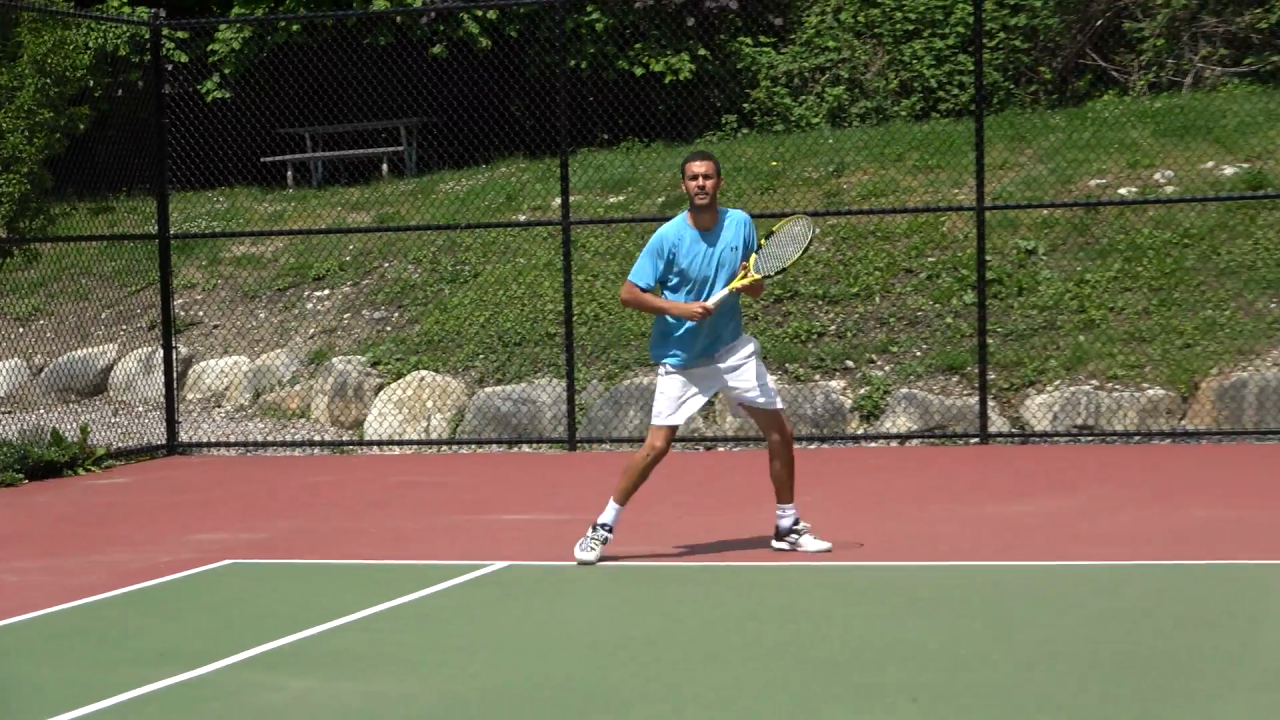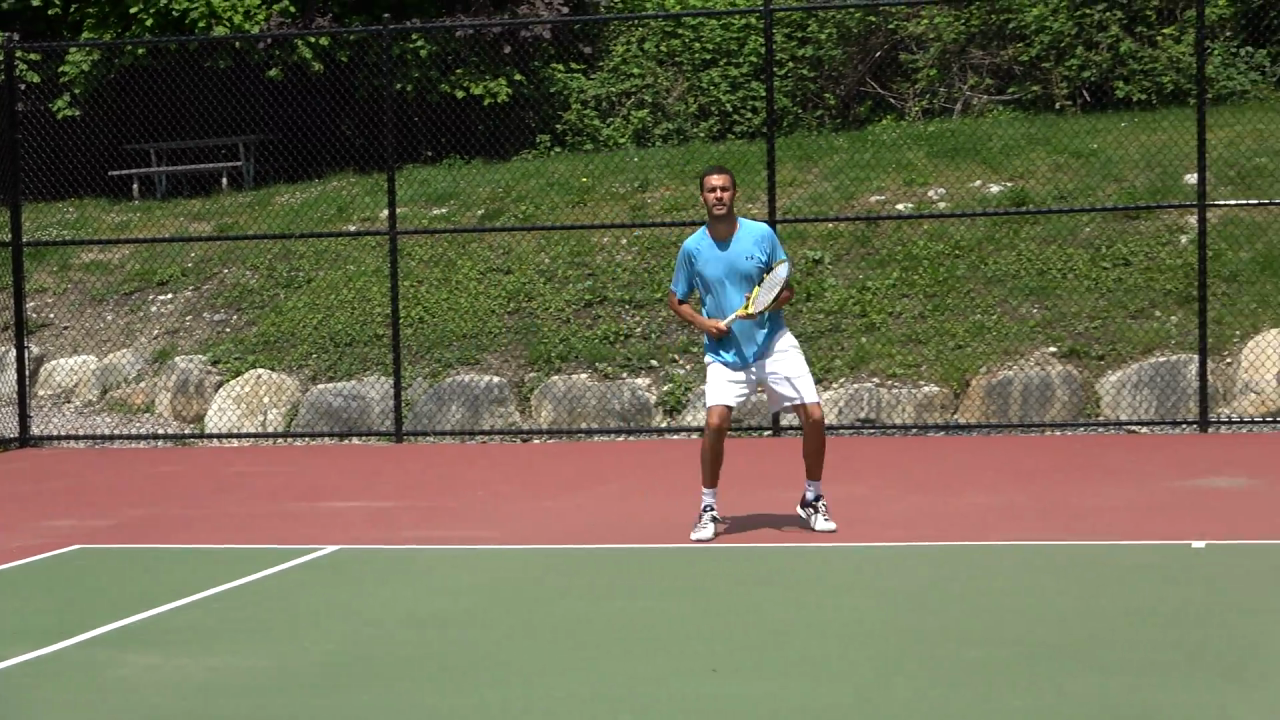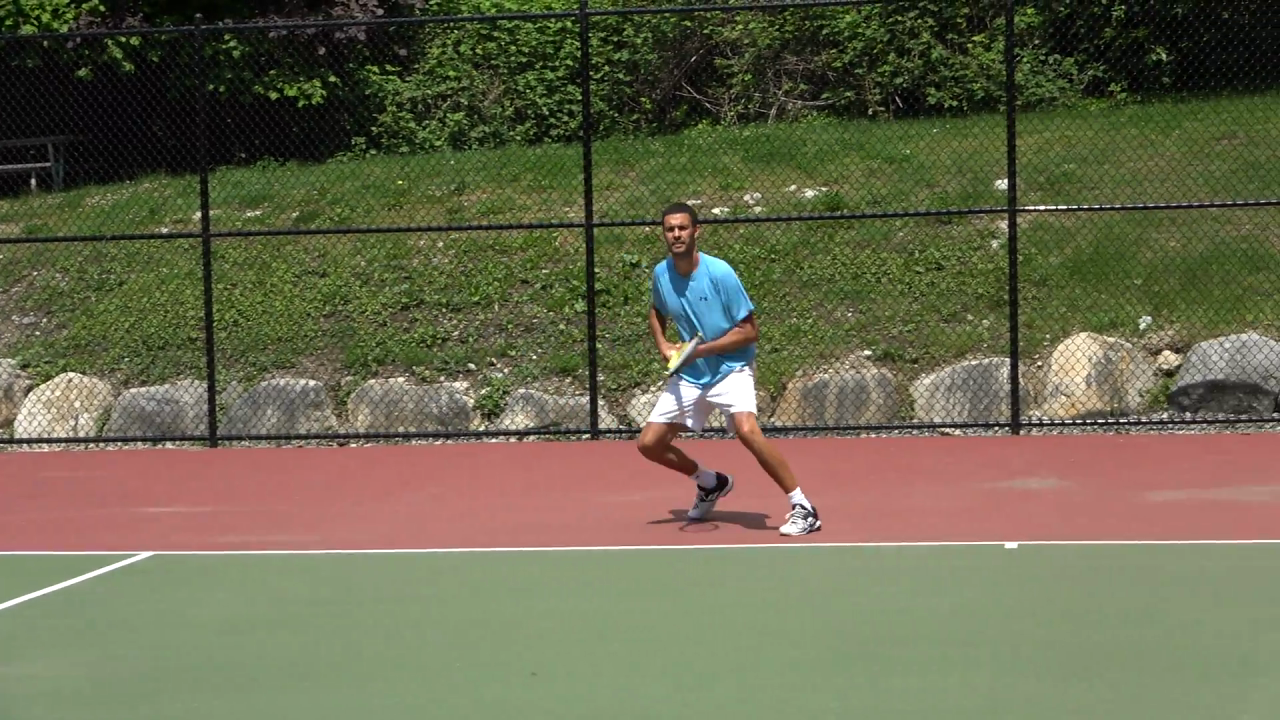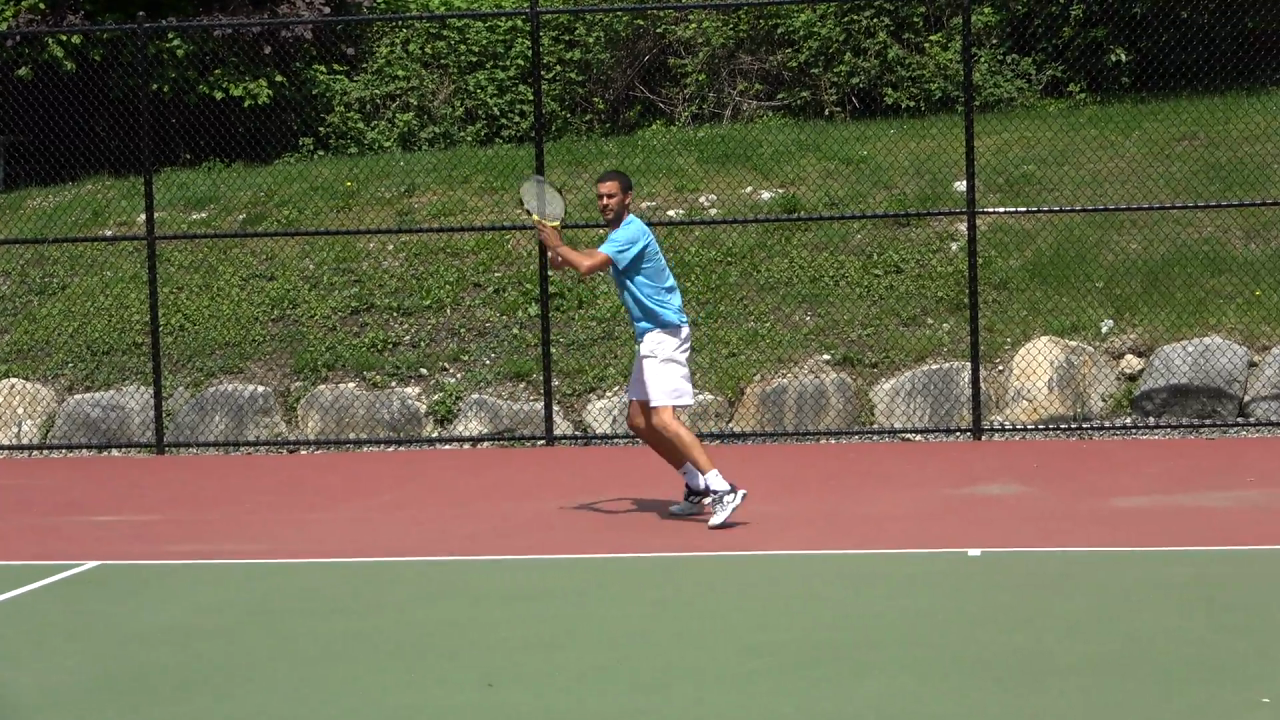
dt=0.4s
person 1, frame 1
left shoulder: (741, 222)
right shoulder: (666, 237)
left elbow: (755, 288)
right elbow: (631, 295)
left wrist: (750, 282)
right wrist: (679, 308)
left hip: (733, 349)
right hip: (681, 358)
left knee: (780, 432)
right knee: (655, 447)
left ankle: (787, 526)
right ankle: (604, 526)
person 1, frame 2
left shoulder: (762, 234)
right shoulder: (692, 248)
left elbow: (787, 291)
right elbow: (677, 302)
left wrist: (765, 303)
right wrist: (703, 323)
left hip: (773, 342)
right hip: (725, 352)
left knee: (814, 418)
right knee: (715, 423)
left ankle: (812, 500)
right ankle: (709, 509)
person 1, frame 3
left shoulder: (720, 273)
right shoulder: (660, 274)
left elbow: (750, 331)
left wrist: (705, 349)
right wrist: (662, 344)
left hip: (731, 369)
right hip: (689, 375)
left knee: (747, 430)
right knee: (649, 444)
left ankle: (802, 507)
right ankle: (711, 482)
person 1, frame 4
left shoulder: (633, 232)
right shoulder: (619, 232)
left elbow: (586, 266)
right elbow: (587, 260)
left wrist: (555, 245)
right wrist: (560, 250)
left hip: (664, 336)
right hip: (650, 337)
left knee: (663, 420)
right knee: (638, 421)
left ankle: (723, 490)
right ankle: (699, 486)
